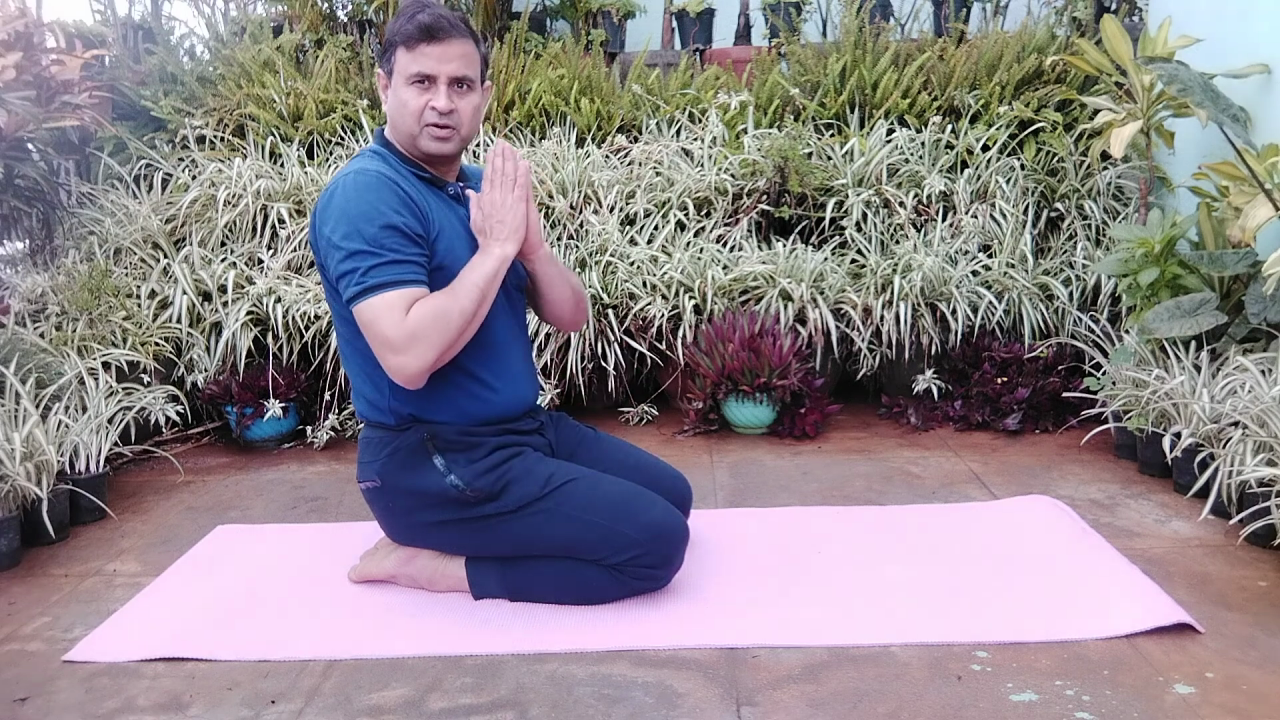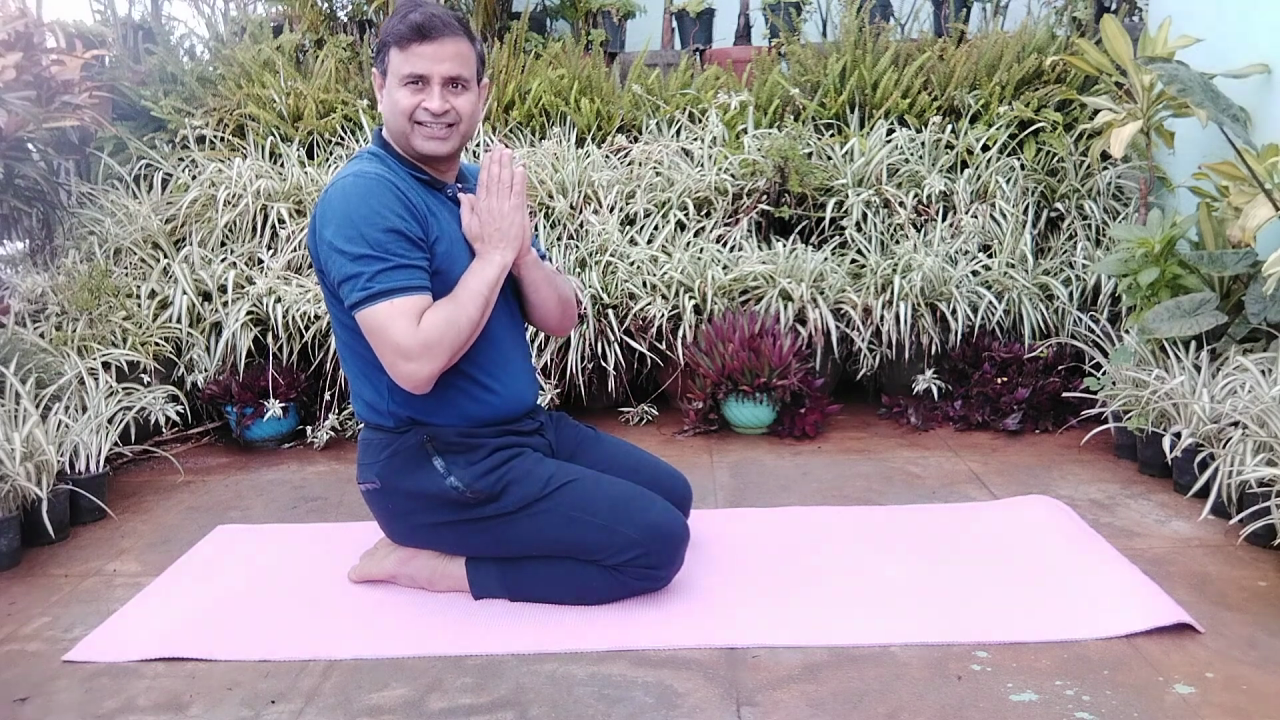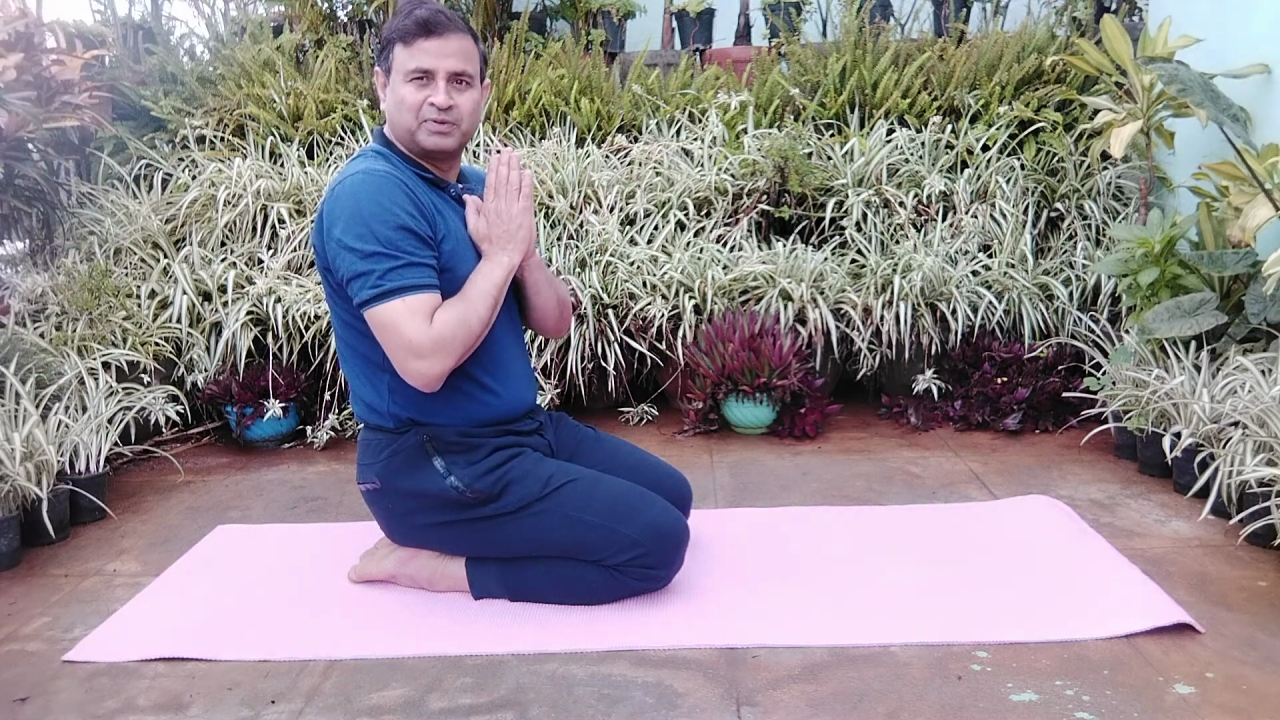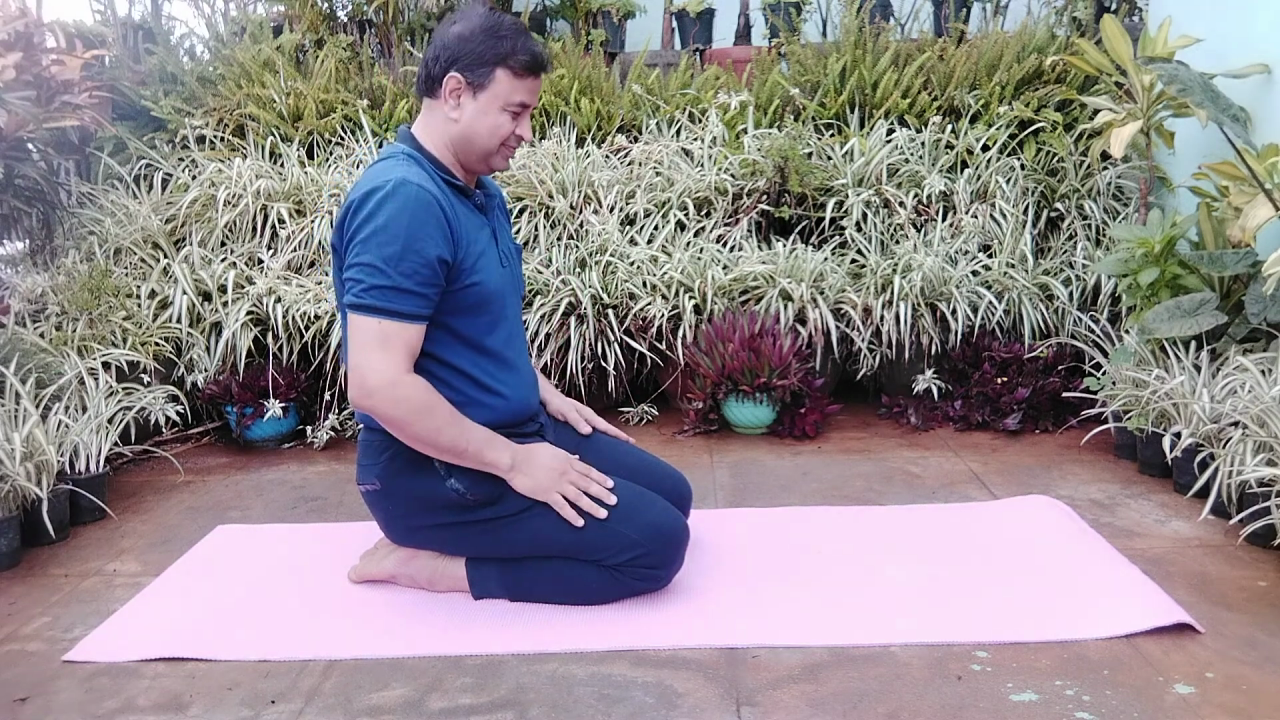
dt=1s
person 1, frame 1
left shoulder: (486, 188)
right shoulder: (365, 194)
left elbow: (570, 317)
right elbow: (408, 357)
left wrist: (530, 242)
right wrist: (498, 247)
left hip: (520, 427)
right hip: (431, 464)
left knee: (671, 495)
right knee: (656, 541)
left ankle: (443, 543)
right ankle: (428, 562)
person 1, frame 2
left shoulder: (480, 189)
right shoulder: (363, 198)
left elbow: (561, 320)
right elbow: (415, 363)
left wrist: (520, 250)
right wrist: (494, 252)
right hip: (432, 464)
left knee: (671, 495)
right knee: (657, 541)
left ankle: (437, 547)
right ankle: (425, 561)
person 1, frame 3
left shoulder: (480, 188)
right shoulder: (369, 195)
left elbow: (555, 323)
right elbow: (426, 361)
left wrist: (523, 250)
right wrist: (500, 254)
right hip: (432, 464)
left knee: (670, 495)
right knee: (656, 541)
left ankle: (435, 546)
right ankle: (425, 562)
person 1, frame 4
left shoulder: (481, 192)
right shoulder: (402, 200)
right elbow: (378, 386)
left wrist: (547, 396)
right wrist: (511, 462)
right hip: (434, 468)
left knee: (669, 495)
right knee: (655, 542)
left ankle: (450, 543)
right ankle: (425, 561)
